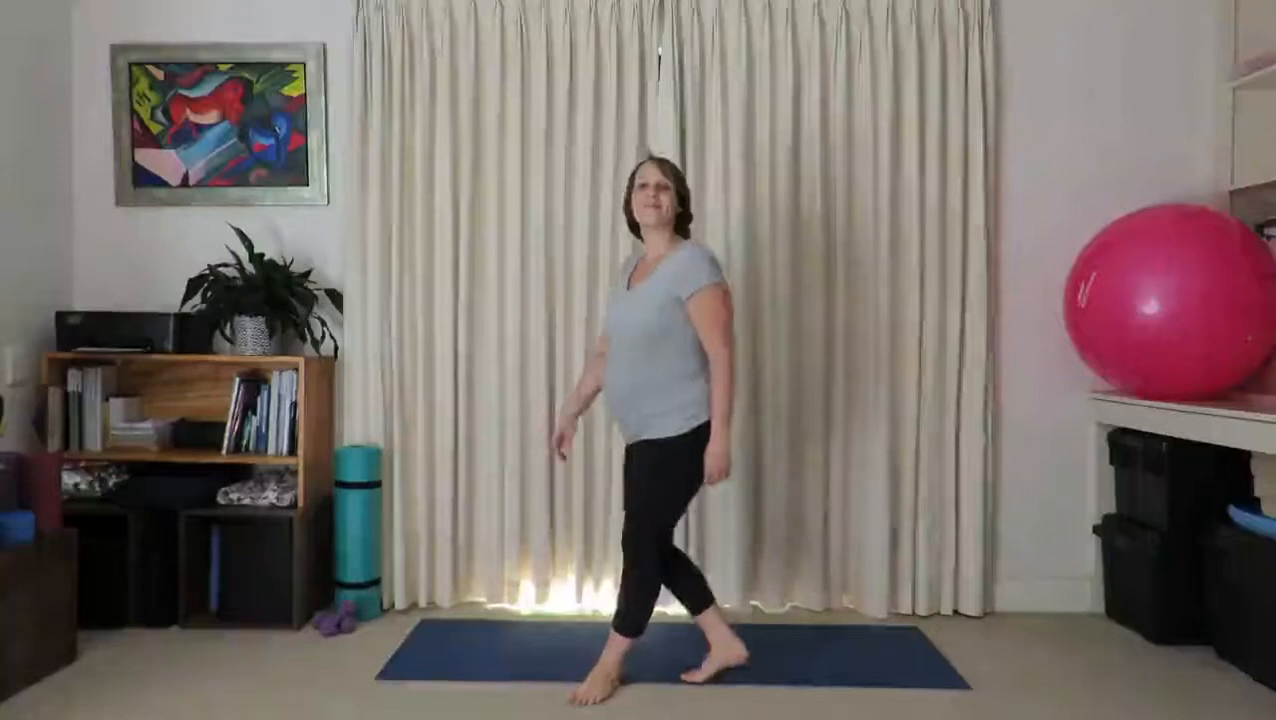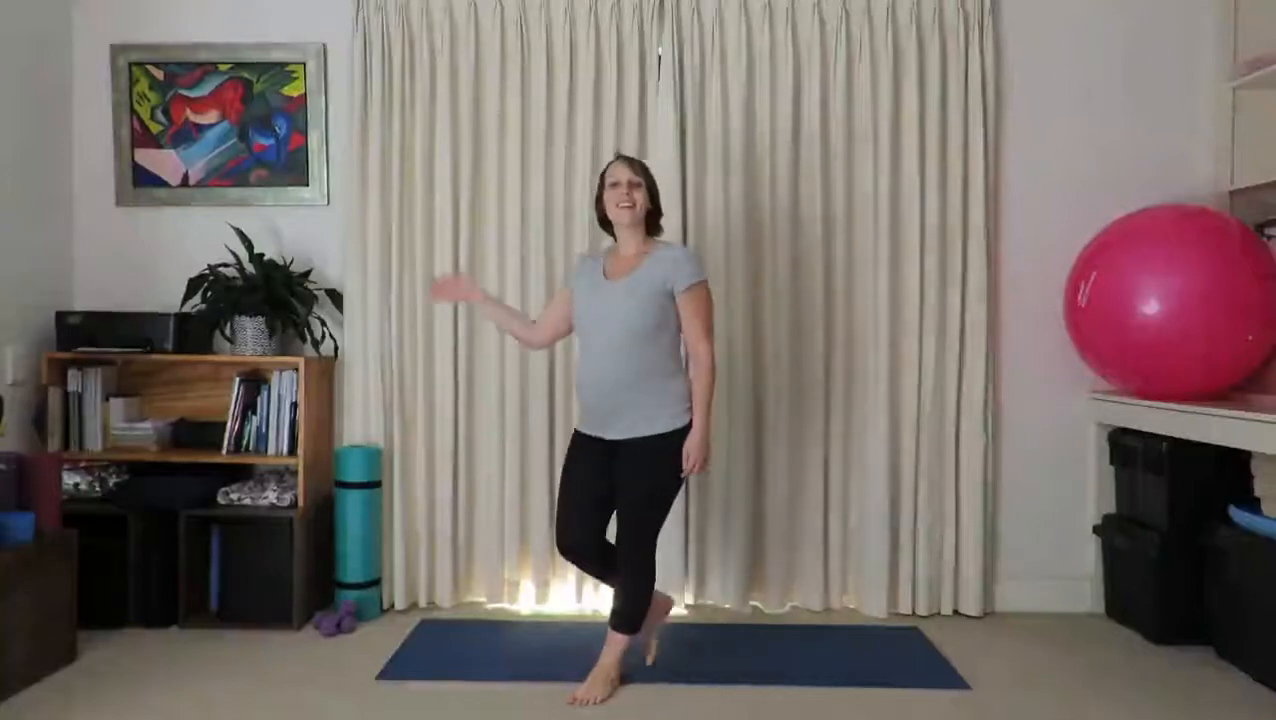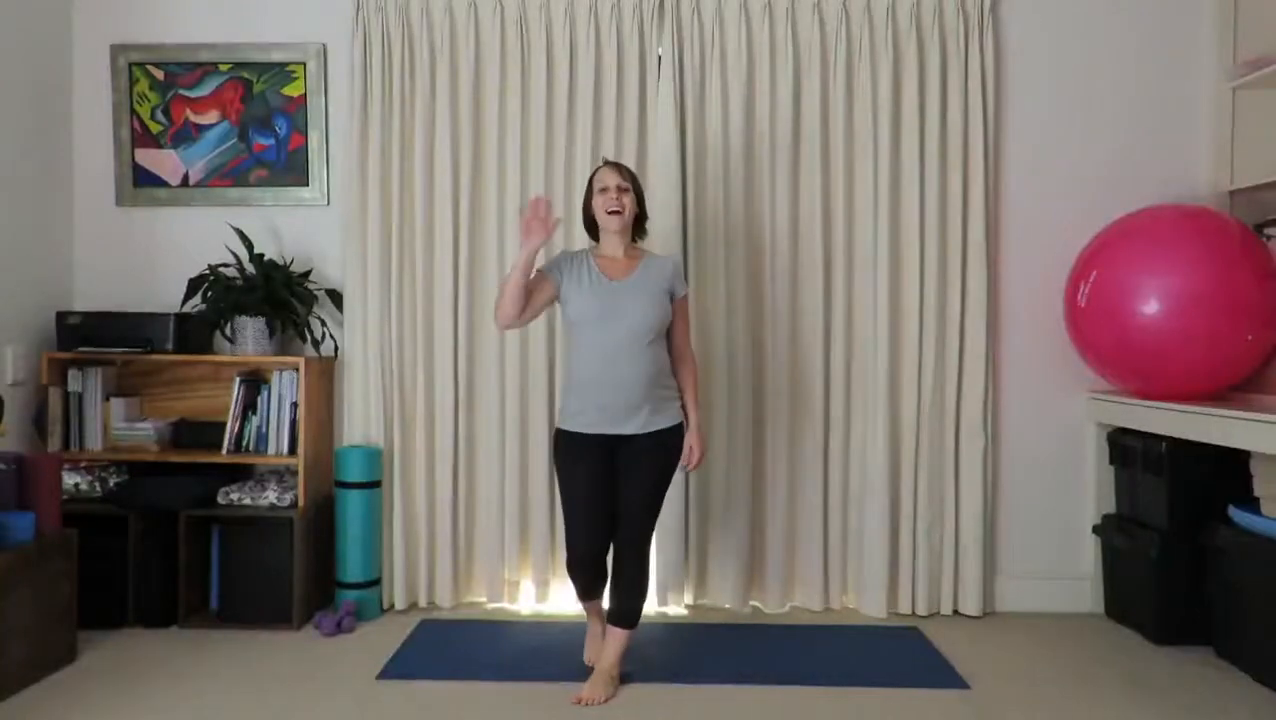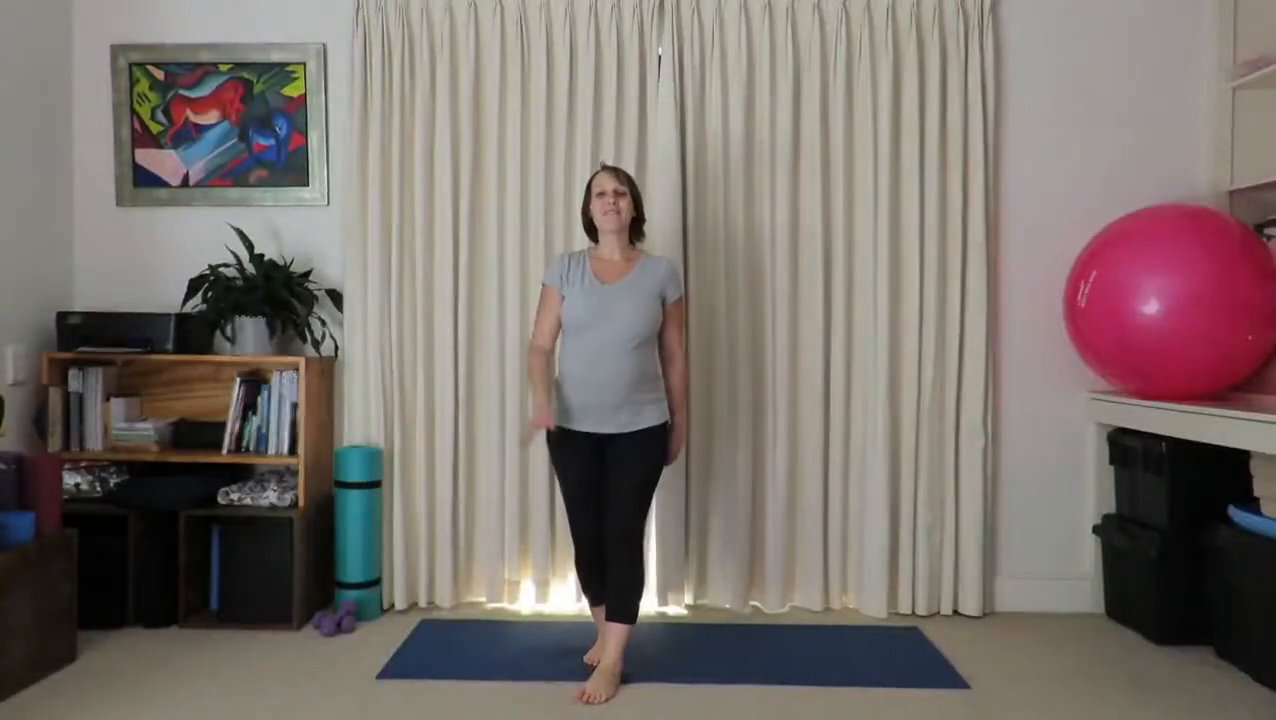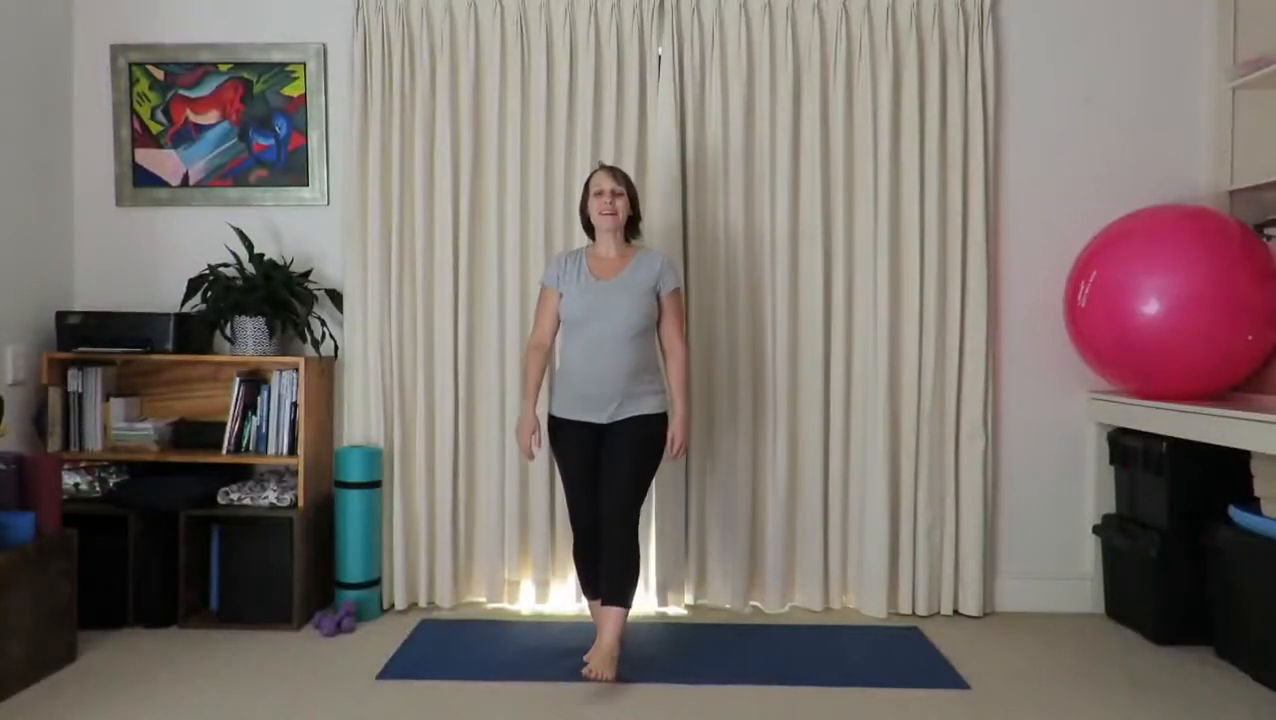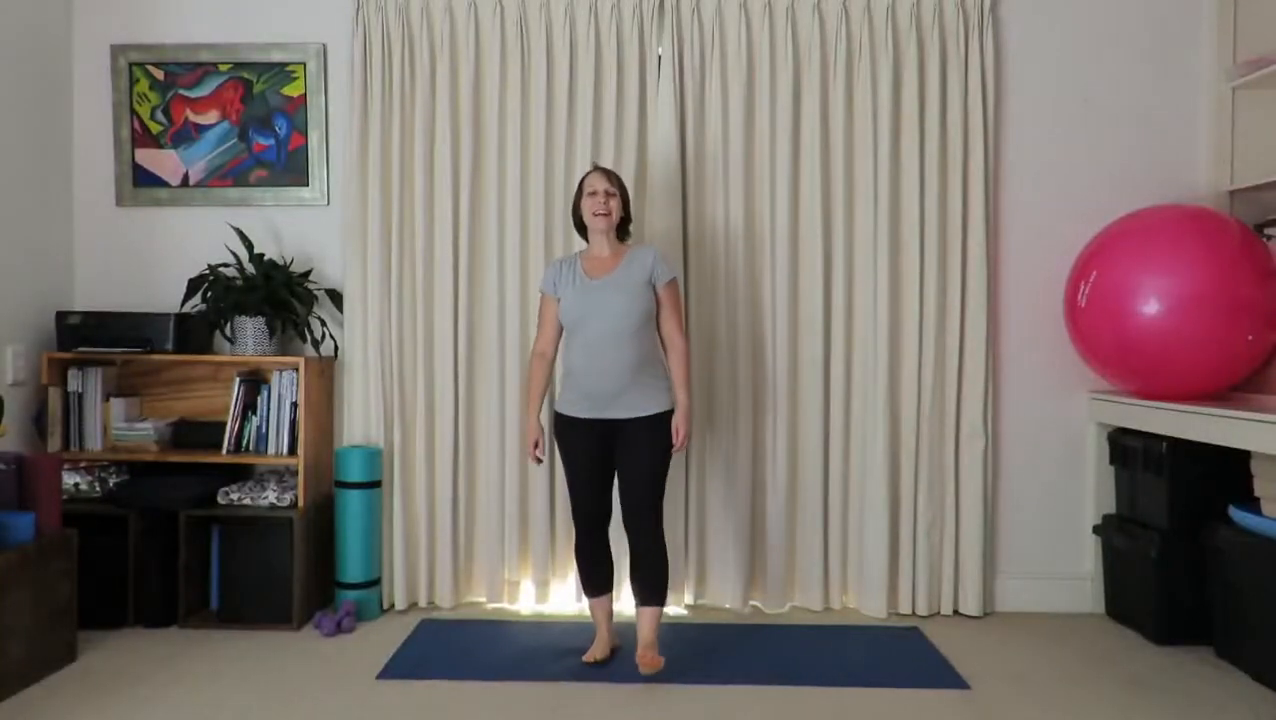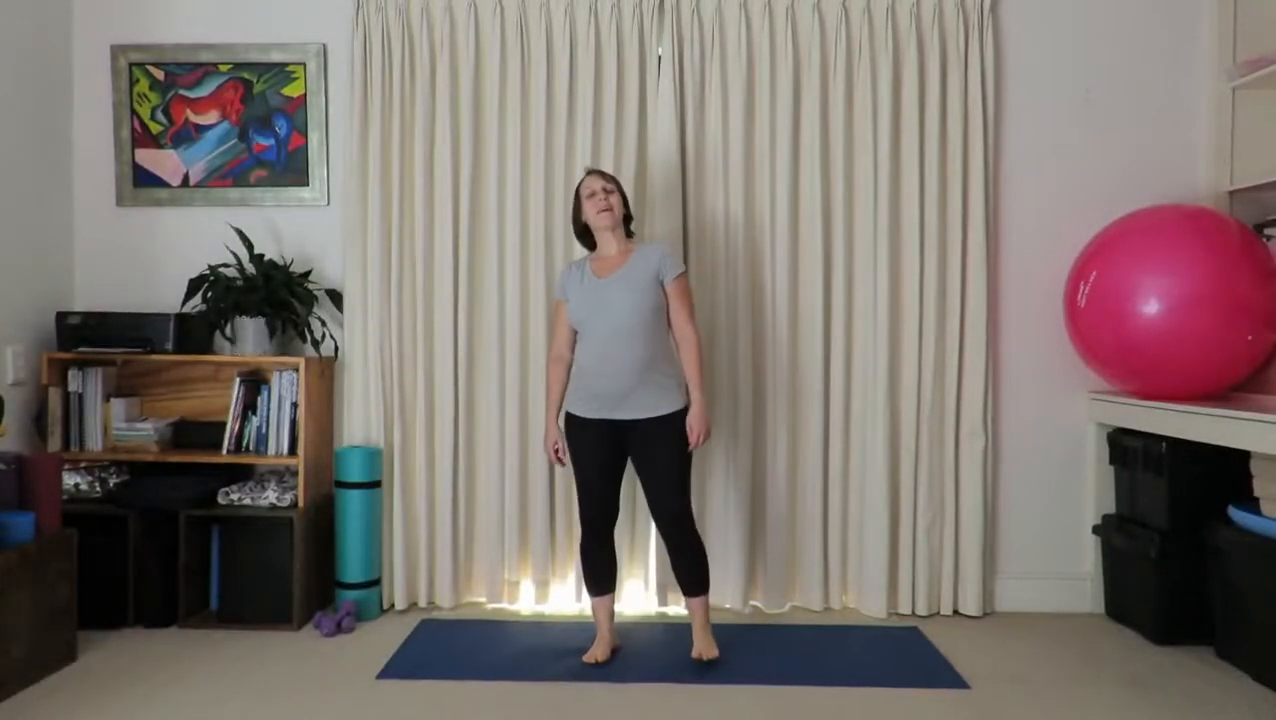
dt=0.3s
person 1, frame 1
left shoulder: (694, 263)
right shoulder: (628, 269)
left elbow: (721, 352)
right elbow: (603, 354)
left wrist: (718, 439)
right wrist: (569, 414)
left hip: (679, 434)
right hip: (644, 436)
left knee: (639, 543)
right knee: (653, 543)
left ankle: (610, 663)
right ankle: (725, 643)
person 1, frame 2
left shoulder: (676, 263)
right shoulder: (589, 269)
left elbow: (700, 350)
right elbow: (540, 335)
left wrist: (698, 428)
right wrist: (477, 298)
left hip: (655, 433)
right hip: (596, 433)
left knee: (634, 543)
right knee: (573, 539)
left ankle: (609, 664)
right ankle: (649, 603)
person 1, frame 3
left shoulder: (666, 272)
right shoulder: (568, 266)
left elbow: (682, 356)
right elbow: (508, 316)
left wrist: (694, 425)
right wrist: (530, 249)
left hip: (652, 431)
right hip: (581, 431)
left knee: (633, 543)
right knee: (584, 547)
left ankle: (610, 662)
right ankle: (596, 620)
person 1, frame 4
left shoulder: (661, 273)
right shoulder: (564, 268)
left elbow: (674, 356)
right elbow: (541, 346)
left wrist: (680, 424)
right wrist: (540, 403)
left hip: (639, 428)
right hip: (573, 427)
left knee: (623, 536)
right knee: (586, 536)
left ankle: (612, 661)
right ankle: (604, 630)
person 1, frame 5
left shoulder: (657, 267)
right shoulder: (563, 267)
left elbow: (674, 348)
right elbow: (539, 342)
left wrist: (679, 414)
right wrist: (527, 409)
left hip: (637, 417)
right hip: (572, 419)
left knee: (618, 520)
right knee: (584, 527)
left ankle: (610, 645)
right ankle: (603, 630)
person 1, frame 6
left shoulder: (650, 262)
right shoulder: (560, 272)
left elbow: (675, 339)
right elbow: (543, 350)
left wrist: (683, 406)
right wrist: (532, 417)
left hip: (645, 415)
right hip: (578, 418)
left knee: (642, 521)
right knee: (589, 524)
left ankle: (647, 638)
right ankle: (604, 632)
person 1, frame 7
left shoulder: (658, 259)
right shoulder: (571, 276)
left elbow: (686, 335)
right elbow: (560, 355)
left wrist: (698, 402)
right wrist: (552, 420)
left hip: (658, 415)
right hip: (589, 419)
left knee: (674, 518)
right knee: (595, 524)
left ankle: (701, 627)
right ankle: (604, 633)
